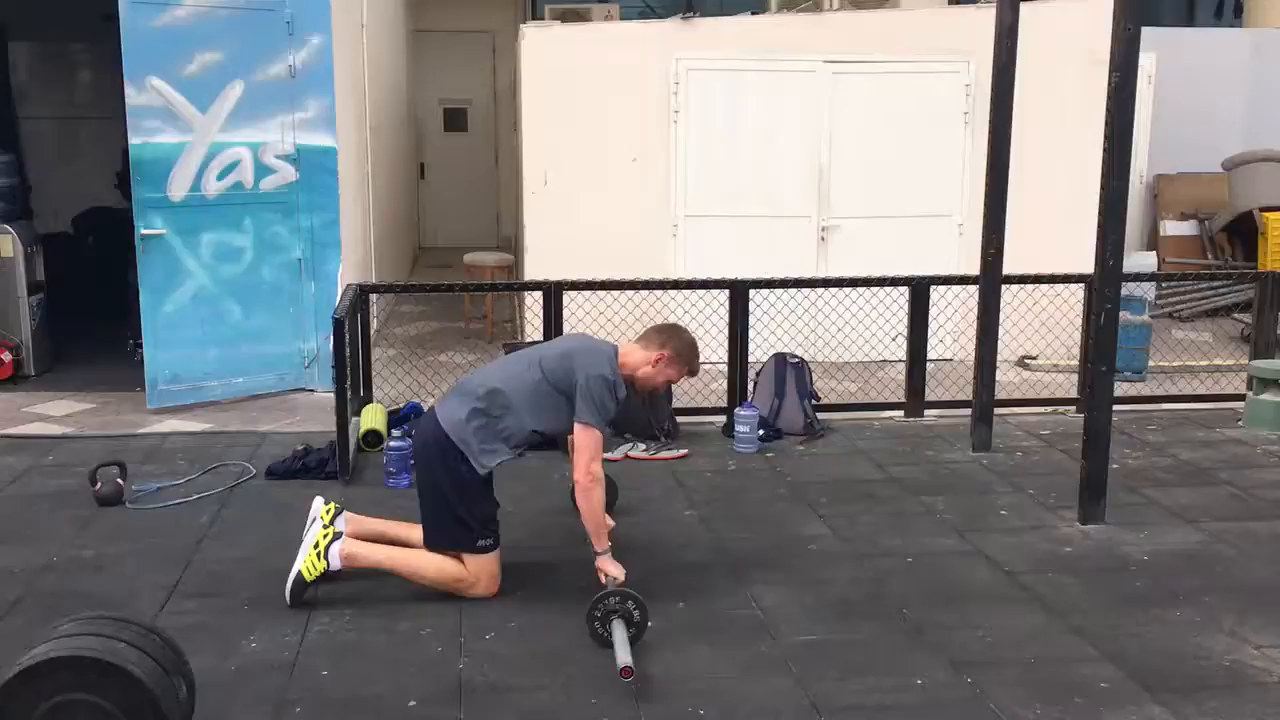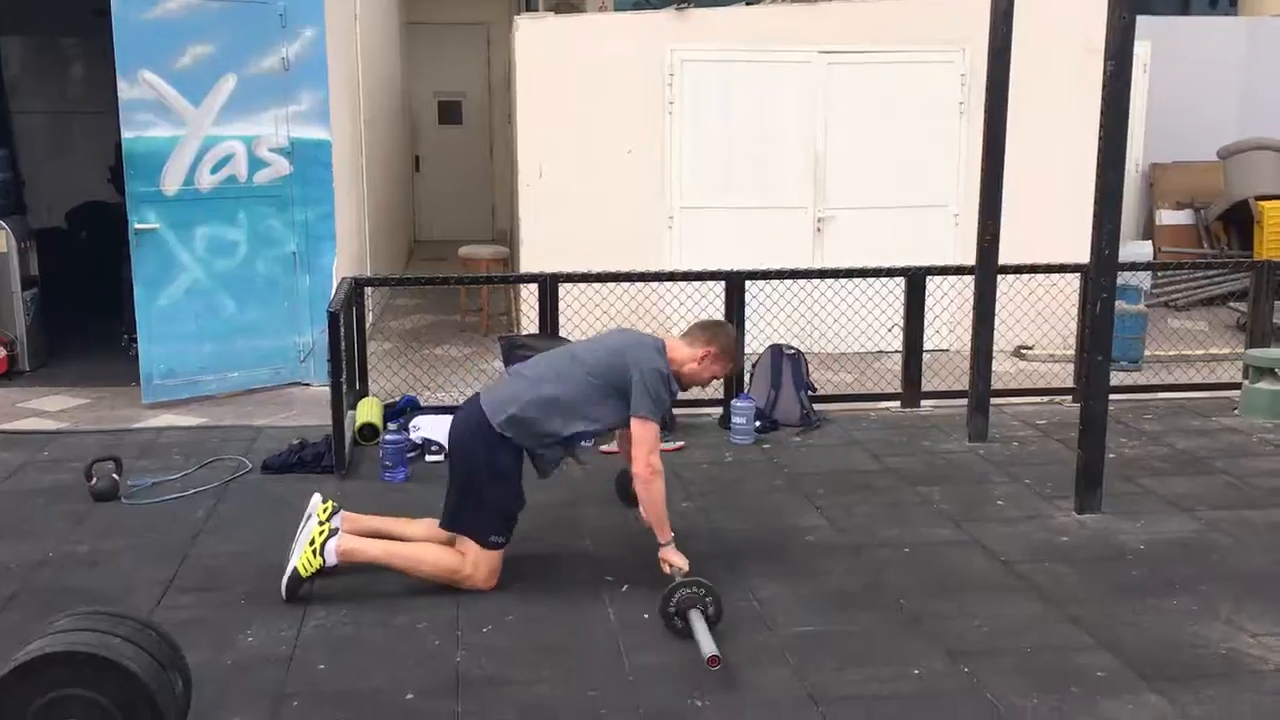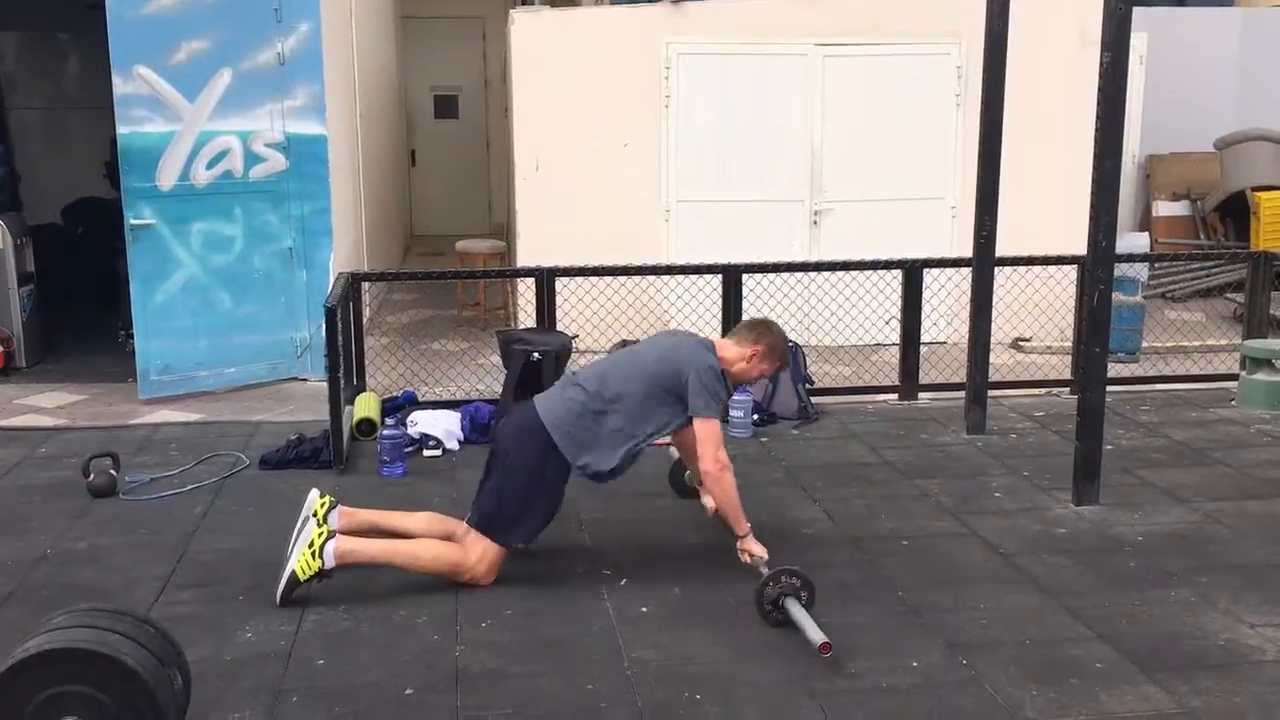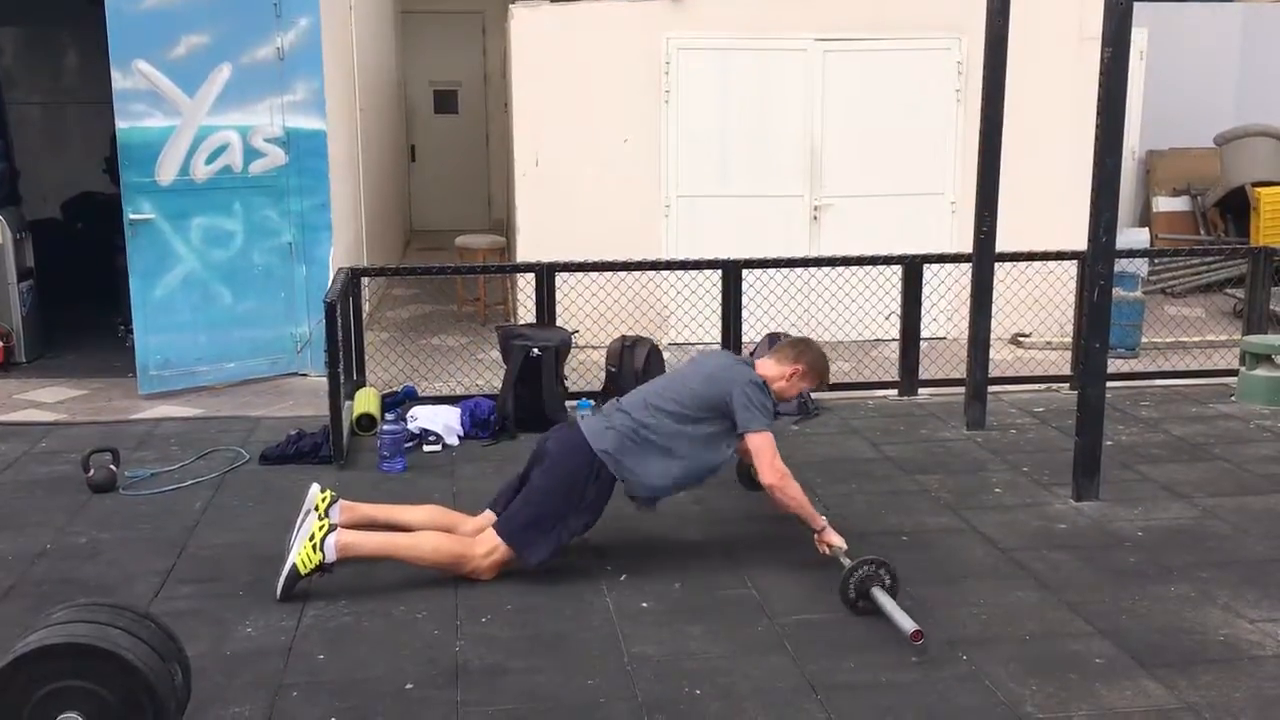
dt=0.4s
person 1, frame 1
left shoulder: (596, 355)
right shoulder: (602, 376)
left elbow: (578, 443)
right elbow: (587, 474)
left wrist: (597, 511)
right wrist: (603, 552)
left hip: (449, 429)
right hip: (454, 442)
left knee: (453, 544)
right knee: (480, 580)
left ankle: (340, 523)
right ankle: (339, 551)
person 1, frame 2
left shoulder: (640, 350)
right shoulder: (653, 370)
left elbow: (629, 436)
right elbow: (647, 467)
left wrist: (645, 500)
right wrist: (666, 543)
left hip: (486, 419)
right hip: (494, 432)
left knee: (463, 539)
right knee: (477, 573)
left ankle: (336, 521)
right ankle: (337, 548)
person 1, frame 3
left shoulder: (688, 349)
right shoulder: (707, 370)
left elbow: (682, 428)
right elbow: (715, 463)
left wrist: (704, 490)
right wrist: (743, 534)
left hip: (533, 423)
right hip: (546, 443)
left knee: (465, 534)
right knee: (475, 565)
left ankle: (334, 516)
right ankle: (333, 548)
person 1, frame 4
left shoulder: (725, 363)
right shoulder: (751, 387)
left elbow: (738, 435)
right elbow: (772, 477)
left wrist: (781, 481)
right wrist: (820, 526)
left hip: (573, 443)
right hip: (588, 467)
left knee: (472, 528)
right knee: (479, 559)
left ankle: (335, 511)
right ankle: (333, 542)
